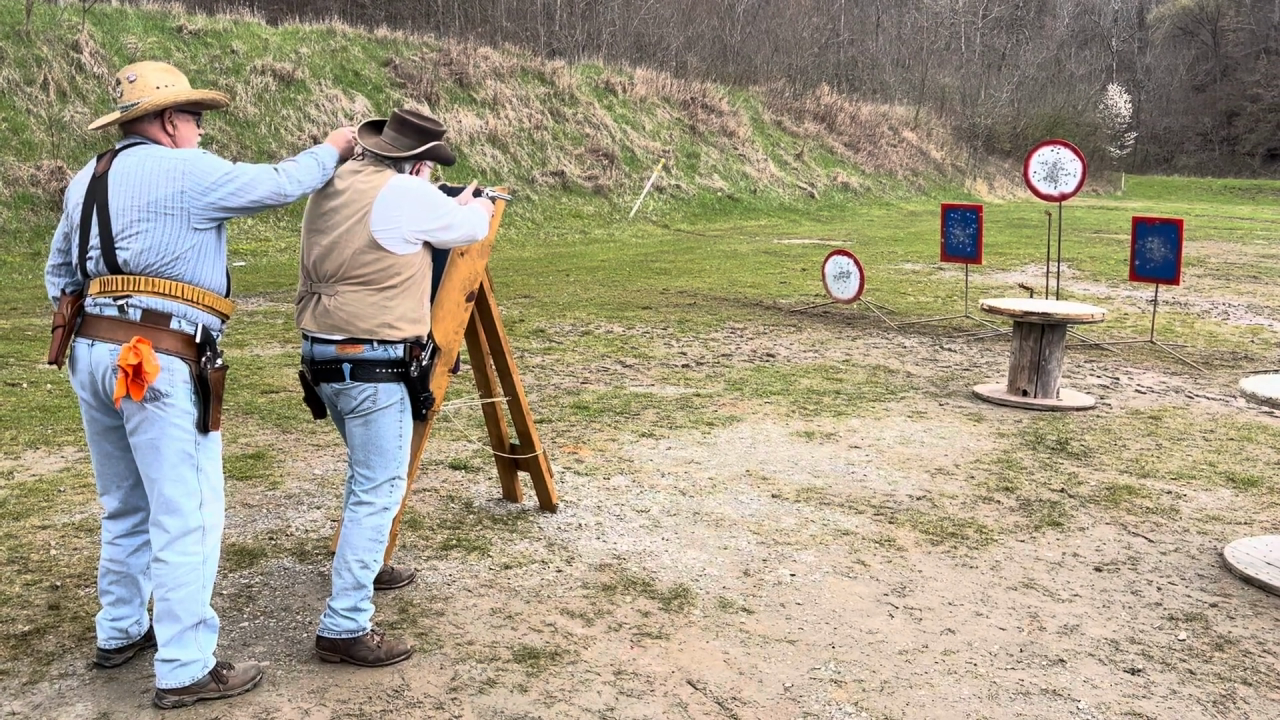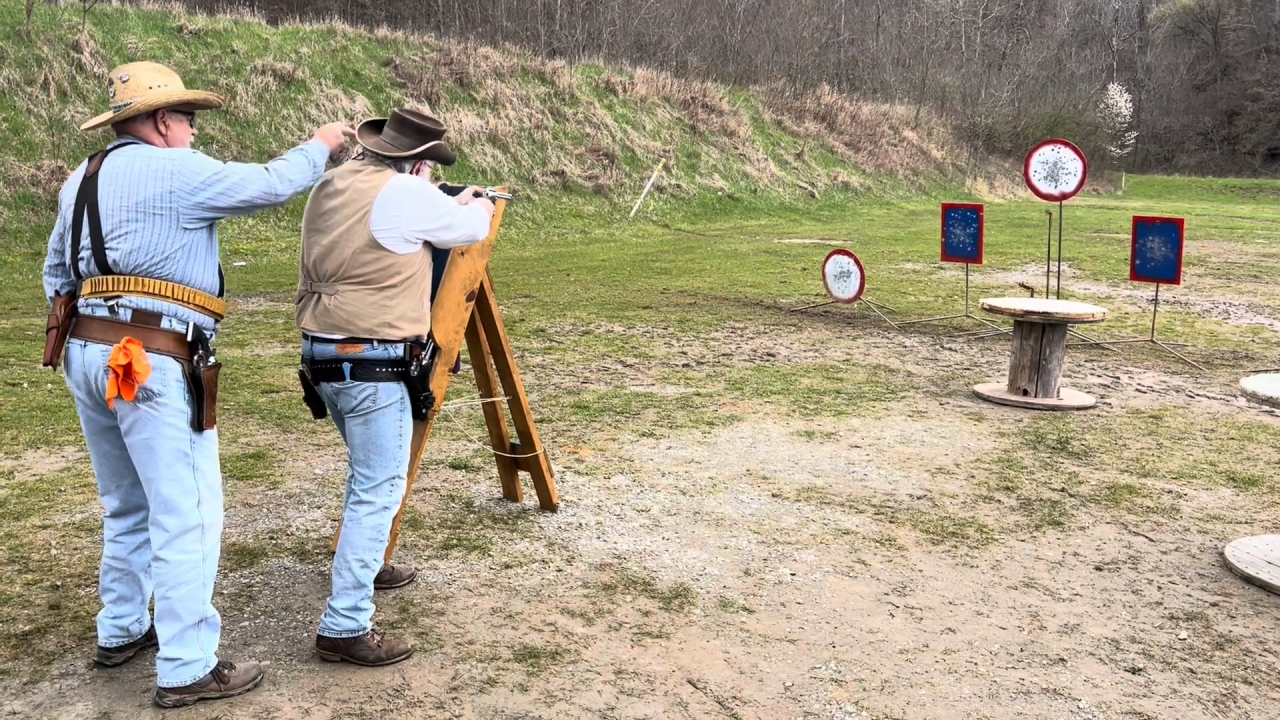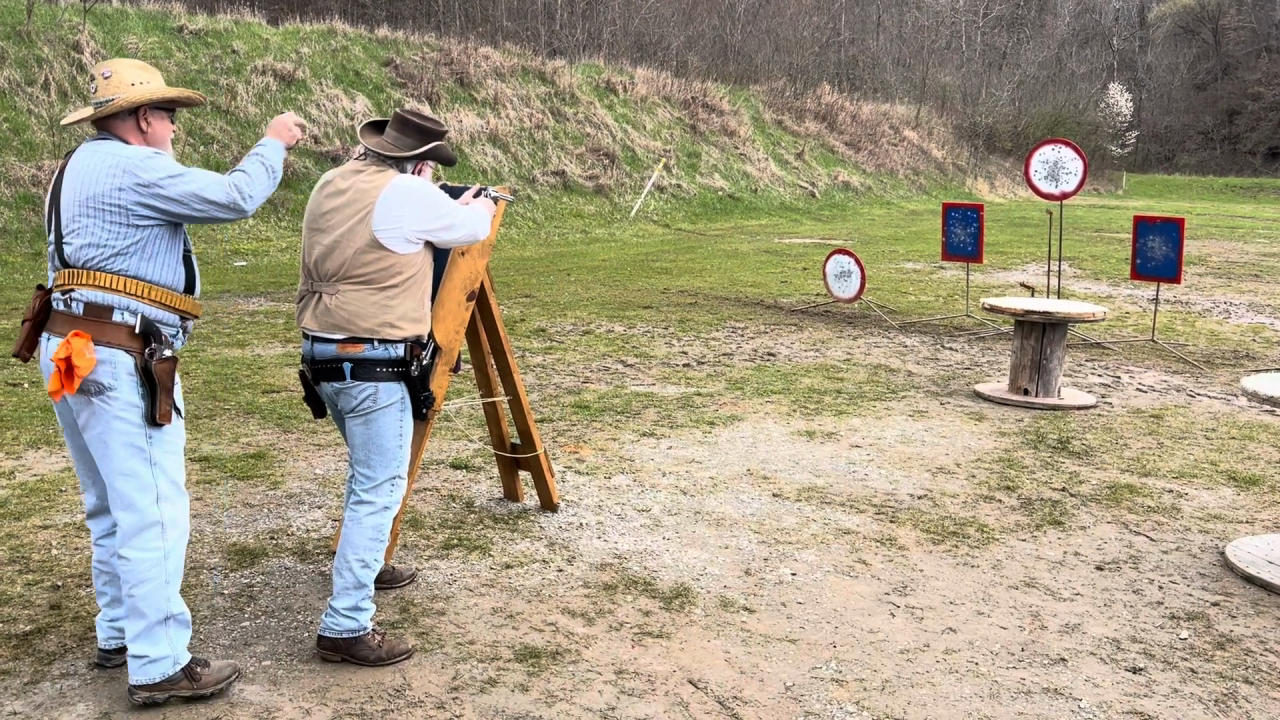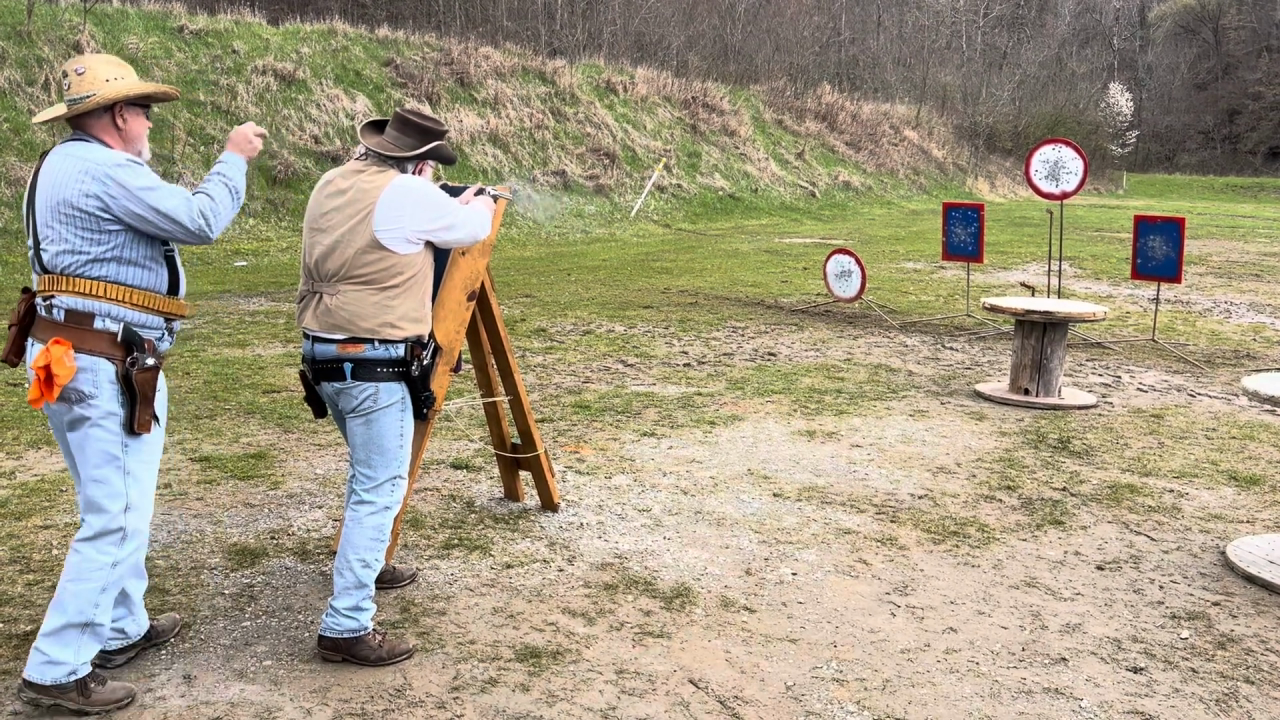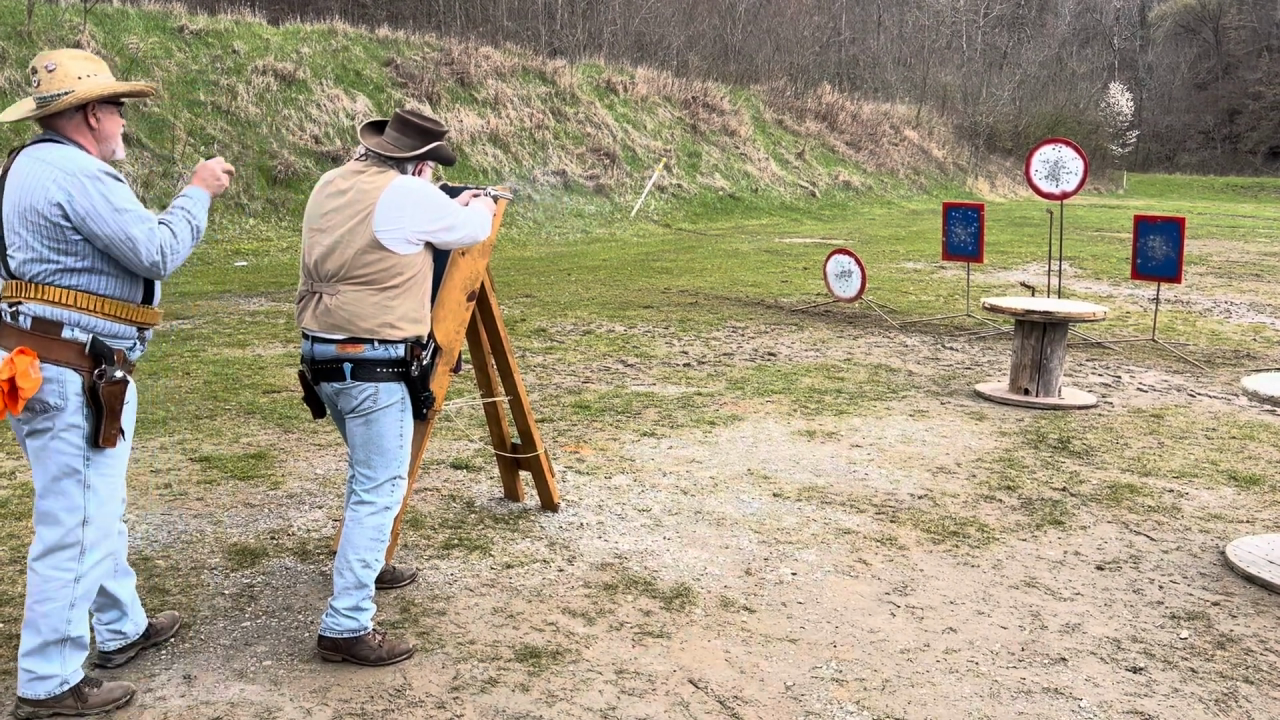
dt=0.3s
person 1, frame 1
left shoulder: (86, 180)
right shoulder: (184, 172)
left elbow: (60, 272)
right elbow: (280, 184)
right wrist: (331, 150)
left hip: (92, 353)
right hip: (159, 361)
left knee: (126, 506)
right knee: (186, 516)
left ankle: (119, 631)
right ankle: (184, 670)
person 1, frame 2
left shoulder: (80, 181)
right shoulder: (173, 172)
left elbow: (57, 273)
right elbow: (271, 183)
right wrist: (320, 146)
left hip: (88, 353)
right hip: (153, 362)
left knee: (128, 506)
right knee: (186, 515)
left ankle: (120, 630)
right ankle: (187, 669)
person 1, frame 3
left shoulder: (77, 169)
right shoulder: (133, 167)
right elbow: (236, 197)
right wrist: (273, 143)
left hip: (73, 349)
right hip: (122, 359)
left knee: (112, 508)
right knee: (153, 511)
left ankle: (123, 627)
right ankle: (159, 664)
person 1, frame 4
left shoulder: (55, 169)
right shoulder: (105, 171)
right elbow: (202, 221)
right wrist: (234, 156)
left hip: (63, 354)
right hip: (105, 365)
left knee: (109, 509)
right knee: (116, 520)
left ankle: (121, 628)
right ankle: (57, 670)
person 1, frame 5
right shoulder: (77, 176)
right elbow: (158, 254)
right wrist: (198, 191)
right hip: (74, 373)
left knee: (98, 509)
right knee: (73, 526)
left ankle: (122, 628)
person 2, frame 1
left shoulder: (330, 185)
right shoulder: (405, 194)
right elbow: (468, 228)
left wrist: (453, 204)
right wrist: (479, 206)
left hip: (324, 358)
right hip: (372, 364)
left knee: (367, 473)
right knee: (378, 491)
left ankle: (363, 566)
right ankle: (344, 627)
person 2, frame 2
left shoulder: (330, 185)
right shoulder: (405, 194)
right elbow: (468, 229)
left wrist: (452, 203)
right wrist: (479, 206)
left hip: (324, 357)
right hip: (371, 364)
left knee: (367, 473)
right knee: (378, 491)
left ankle: (363, 565)
right ankle: (344, 626)
person 2, frame 3
left shoulder: (330, 185)
right shoulder: (405, 194)
right elbow: (470, 229)
left wrist: (452, 205)
right wrist: (480, 206)
left hip: (325, 357)
right hip: (372, 364)
left knee: (368, 473)
right knee: (378, 490)
left ankle: (364, 565)
right ankle: (345, 626)
person 2, frame 4
left shoulder: (331, 184)
right shoulder: (407, 194)
right elbow: (470, 230)
left wrist: (453, 204)
right wrist: (481, 205)
left hip: (324, 356)
right hip: (372, 364)
left knee: (368, 473)
right knee: (379, 490)
left ankle: (364, 565)
right ankle: (346, 627)
person 2, frame 5
left shoulder: (330, 184)
right shoulder: (407, 195)
right elbow: (470, 230)
left wrist: (454, 205)
right wrist: (481, 206)
left hip: (323, 356)
right hip: (371, 364)
left knee: (367, 473)
right knee: (378, 490)
left ankle: (364, 566)
right ankle: (345, 625)
